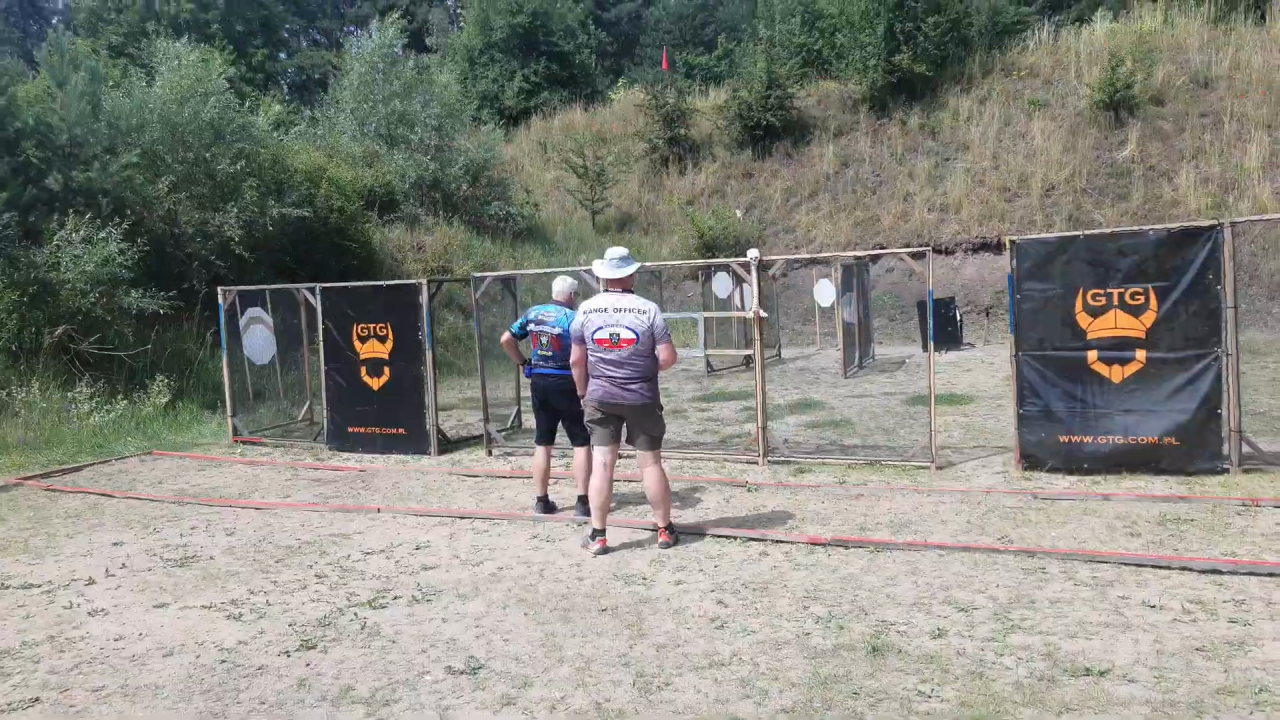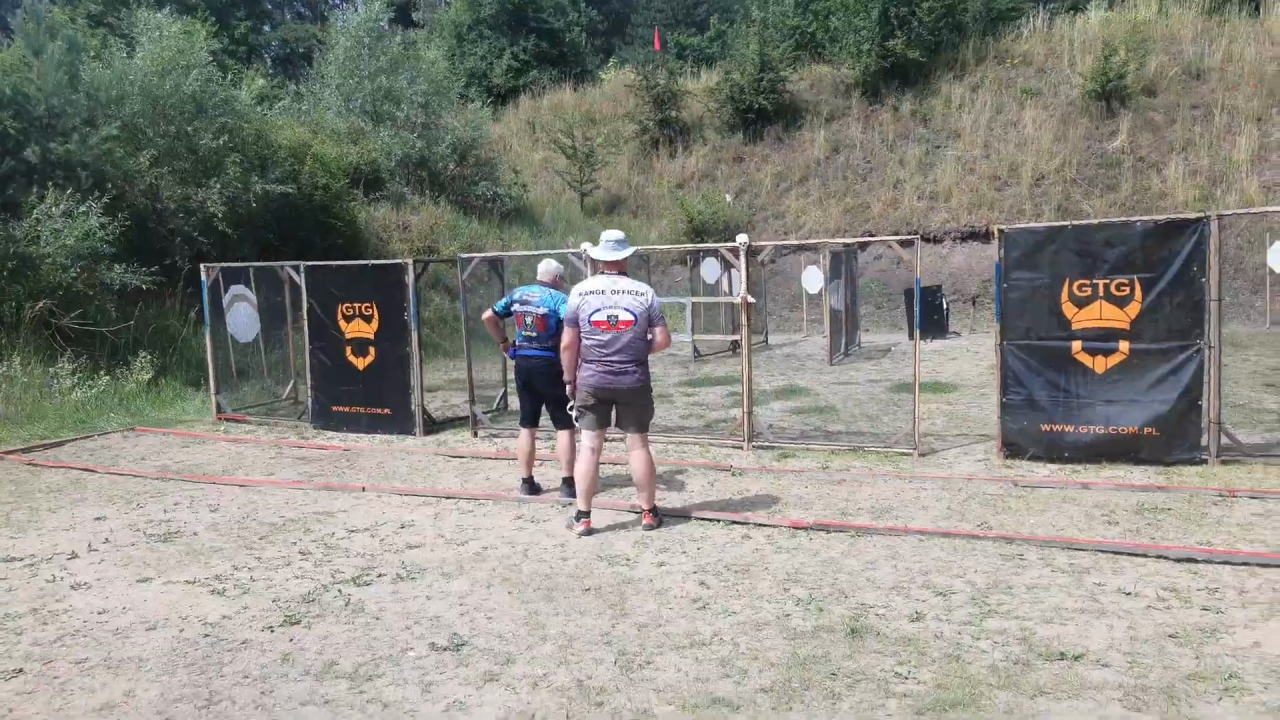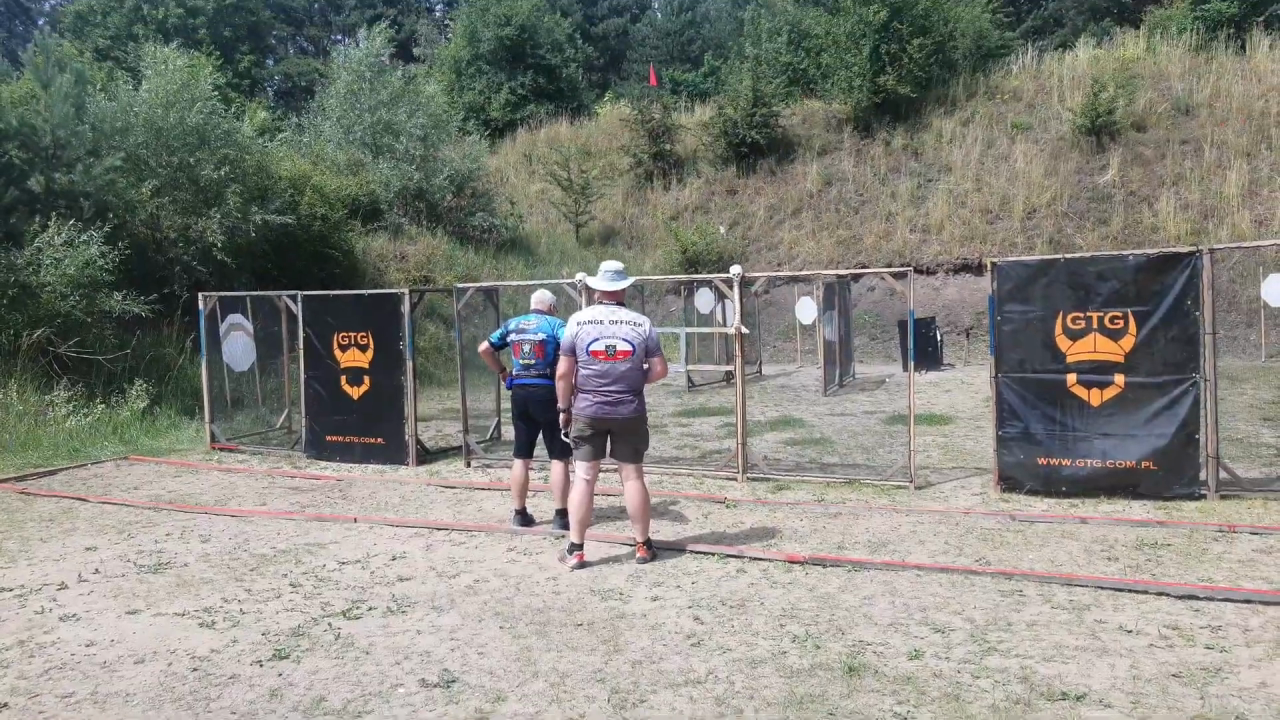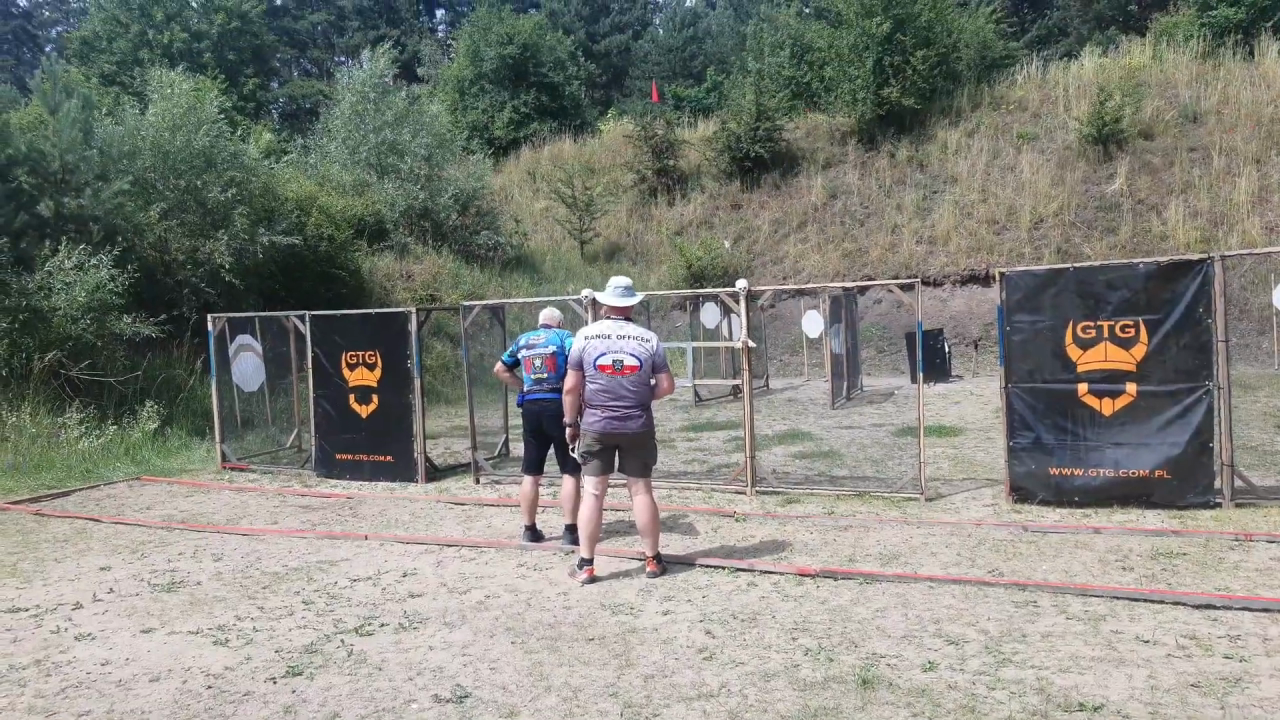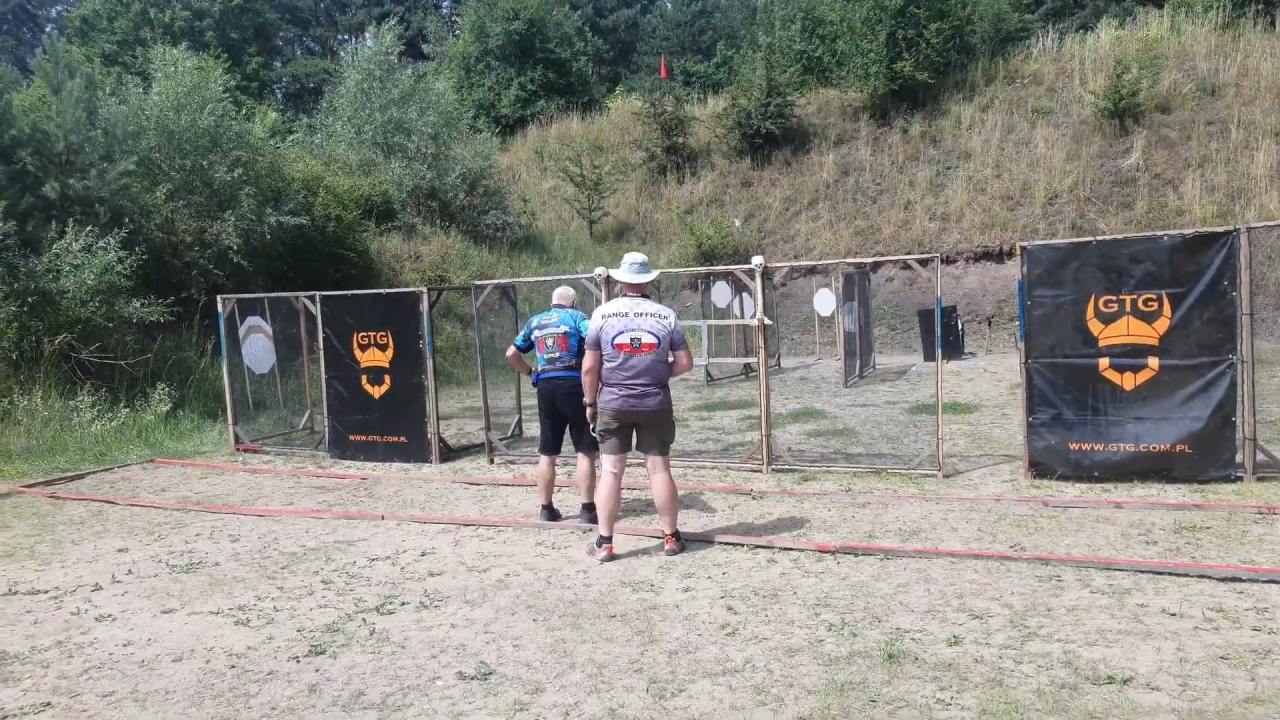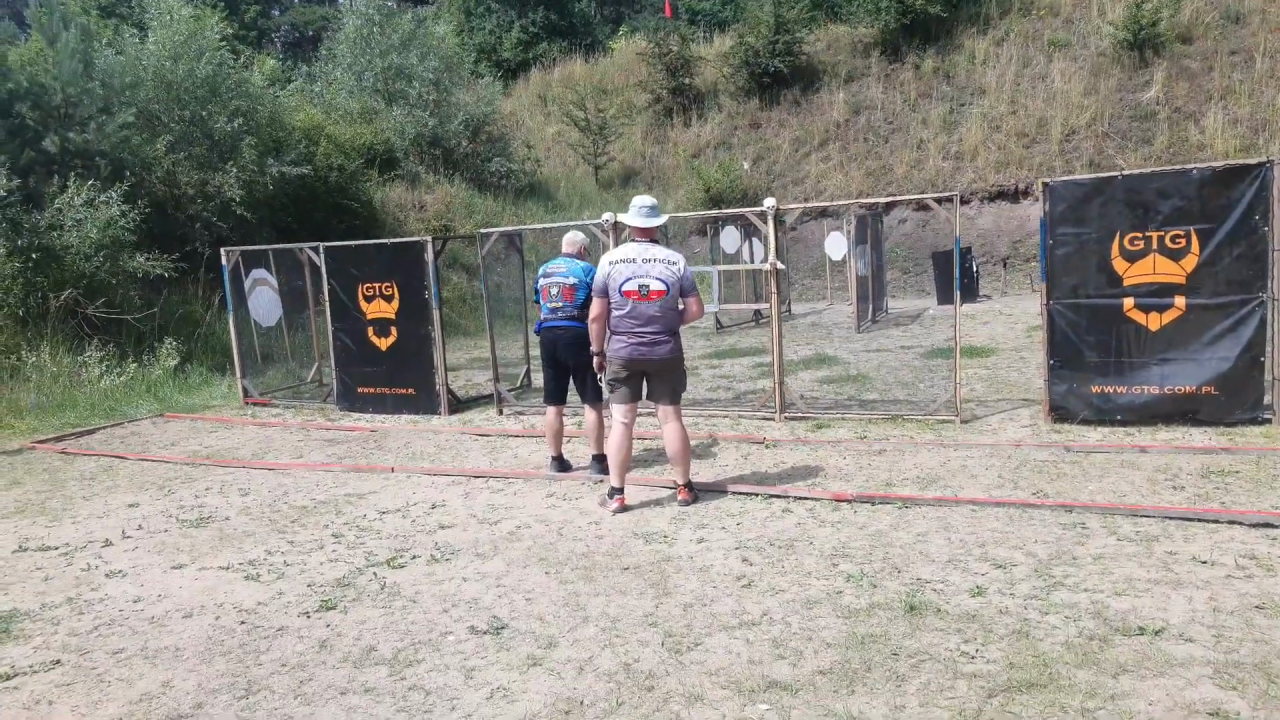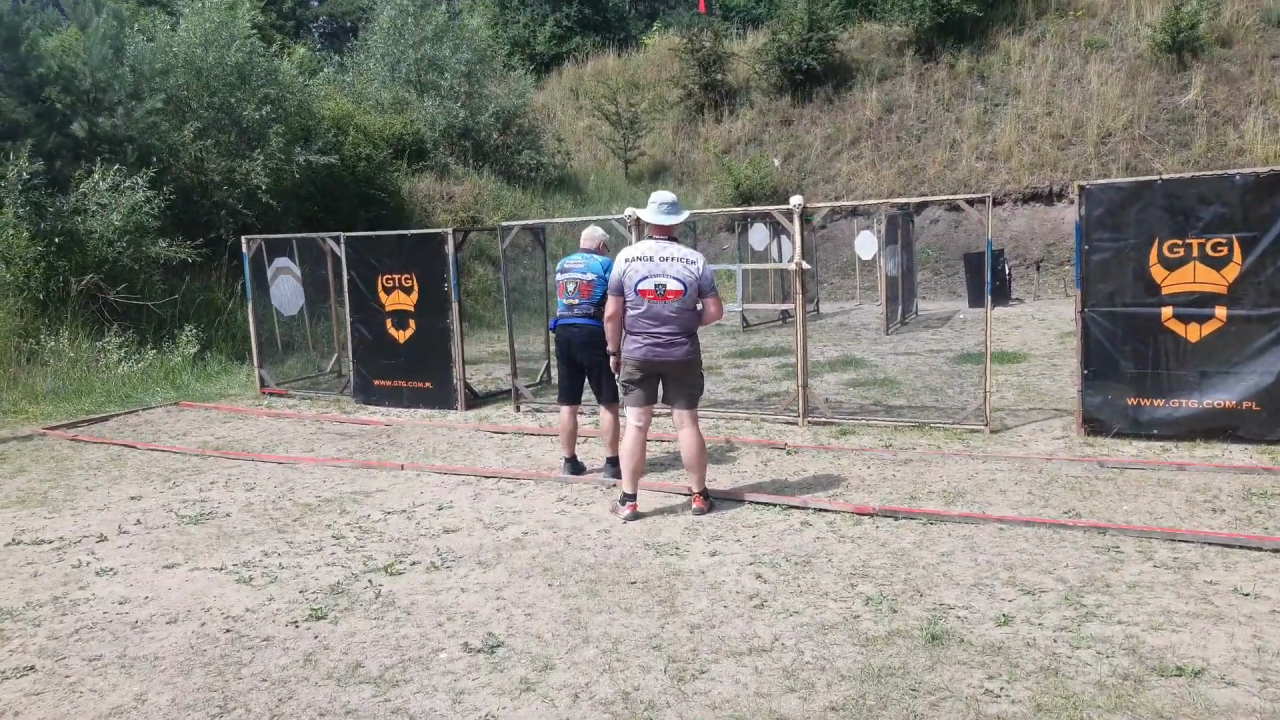
dt=0.4s
person 1, frame 1
left shoulder: (586, 309)
right shoulder: (648, 309)
left elbow: (577, 360)
right elbow: (668, 357)
left wrist: (583, 392)
left hip: (601, 397)
right hip: (642, 397)
left knee: (602, 464)
right knee: (651, 463)
left ankle: (597, 536)
right ankle: (665, 530)
person 1, frame 2
left shoulder: (580, 291)
right shoulder: (644, 292)
left elbow: (568, 344)
right elbow: (662, 340)
left wrist: (570, 379)
left hip: (592, 381)
right hip: (633, 381)
left knee: (589, 447)
right knee: (638, 446)
left ankle: (582, 517)
right ankle: (649, 513)
person 1, frame 3
left shoulder: (578, 320)
right shoulder: (641, 323)
left elbow: (563, 373)
right elbow: (660, 370)
left wrist: (564, 408)
left hip: (587, 411)
right hip: (629, 412)
left knee: (584, 477)
right knee: (632, 476)
left ankle: (575, 549)
right ankle: (643, 546)
person 1, frame 4
left shoulder: (585, 335)
right shoulder: (649, 338)
left elbow: (571, 387)
right elbow: (666, 386)
left wrist: (570, 422)
left hip: (595, 425)
right hip: (637, 426)
left knee: (593, 492)
right knee: (641, 491)
left ankle: (585, 565)
right ankle: (653, 560)
person 1, frame 5
left shoulder: (603, 313)
right shoulder: (666, 315)
left elbow: (589, 367)
right elbow: (684, 363)
left wrist: (590, 402)
left hip: (613, 404)
right hip: (655, 403)
left knee: (610, 471)
right knee: (659, 468)
left ankle: (604, 543)
right ankle: (671, 537)
person 1, frame 6
left shoulder: (610, 260)
right shoulder: (675, 260)
left elbow: (596, 315)
right elbow: (695, 310)
left wrist: (597, 351)
left hip: (622, 352)
right hip: (665, 352)
left knee: (621, 421)
right knee: (671, 418)
left ankle: (616, 494)
right ankle: (684, 488)
person 1, frame 7
left shoulder: (626, 257)
right shoulder: (694, 260)
left elbow: (611, 314)
right elbow: (714, 311)
left wrist: (614, 351)
left hip: (637, 353)
right hip: (682, 354)
left knee: (635, 425)
right knee: (687, 424)
left ankle: (628, 500)
right ankle: (699, 496)
person 2, frame 1
left shoulder: (532, 313)
right shoulder: (572, 318)
left elbow: (506, 340)
left wrist: (523, 363)
left hip: (539, 382)
right hip: (565, 383)
left knee: (543, 444)
right knee: (581, 443)
left ankle: (541, 501)
right ankle: (583, 502)
person 2, frame 2
left shoulder: (517, 294)
right shoulder: (558, 298)
left elbow: (488, 317)
left wrist: (503, 341)
left hip: (523, 364)
right hip: (549, 365)
left knee: (527, 426)
right knee: (565, 426)
left ankle: (527, 482)
right ankle: (568, 484)
person 2, frame 3
left shoulder: (512, 324)
right shoulder: (554, 324)
left elbow: (484, 349)
left wrist: (501, 371)
left hip: (520, 393)
right hip: (547, 393)
left knee: (521, 457)
right knee: (559, 457)
left ankle: (519, 514)
right ankle: (561, 516)
person 2, frame 4
left shoulder: (522, 341)
right shoulder: (562, 336)
left elbow: (500, 369)
left hip: (531, 408)
right hip: (558, 406)
left knee: (531, 473)
right knee: (570, 472)
left ankle: (529, 529)
right ankle: (570, 531)
person 2, frame 5
left shoulder: (534, 322)
right shoulder: (575, 316)
left elbow: (512, 355)
left wrist: (529, 370)
left hip: (545, 387)
right hip: (573, 385)
left knee: (547, 453)
right knee: (586, 451)
left ankle: (546, 508)
right ankle: (587, 510)
person 2, frame 6
left shoulder: (543, 270)
right shoulder: (585, 269)
left hip: (548, 336)
right hip: (576, 336)
left knee: (554, 404)
right knee: (592, 402)
left ankle: (556, 460)
right ankle: (598, 461)
person 2, frame 7
left shoulder: (562, 265)
right shoulder: (604, 264)
left hip: (563, 334)
right hip: (592, 334)
left knee: (568, 404)
right knee: (608, 403)
left ankle: (570, 462)
right ankle: (612, 464)
